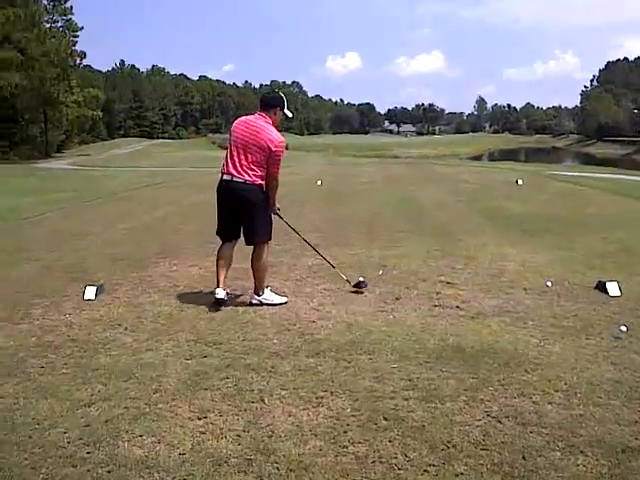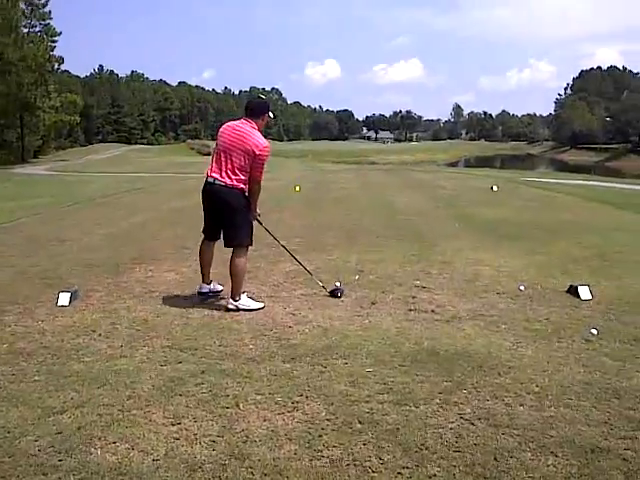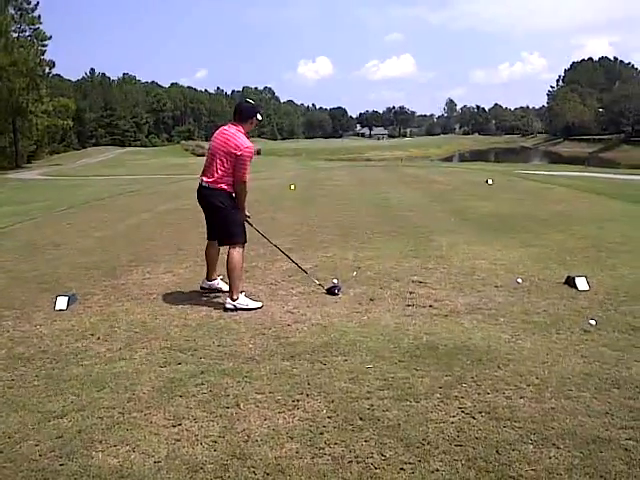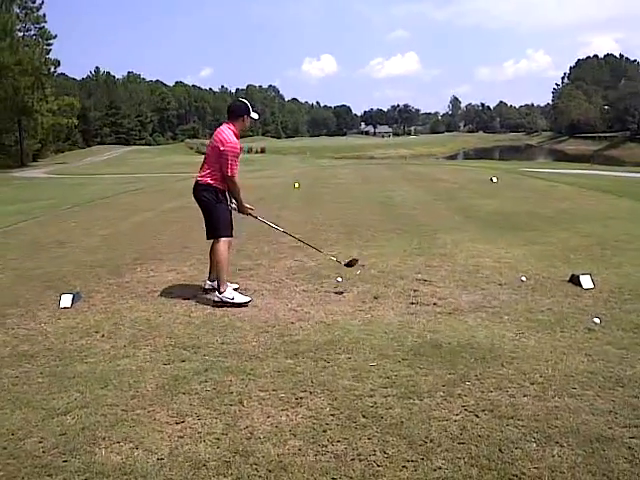
dt=0.3s
person 1, frame 1
left shoulder: (238, 123)
right shoulder: (276, 139)
right elbow: (272, 177)
right wrist: (272, 203)
left hip: (226, 185)
right hip: (251, 191)
left knee: (227, 240)
right knee: (261, 244)
left ankle: (220, 288)
right ankle: (260, 293)
person 1, frame 2
left shoulder: (226, 128)
right shoulder: (261, 144)
right elbow: (255, 182)
right wrist: (253, 208)
left hip: (210, 187)
right hip: (232, 194)
left knee: (209, 238)
right knee: (241, 247)
left ankle: (206, 284)
right ankle: (237, 298)
person 1, frame 3
left shoulder: (220, 132)
right shoulder: (245, 145)
right elbow: (241, 183)
left wrist: (237, 207)
right wrist: (241, 209)
left hip: (205, 190)
right hip: (220, 195)
left knee: (214, 238)
right knee: (236, 245)
left ankle: (210, 280)
right ankle: (235, 297)
person 1, frame 4
left shoulder: (224, 132)
right shoulder: (230, 141)
right elbow: (231, 178)
left wrist: (234, 199)
right wrist: (241, 203)
left hip: (211, 189)
right hip: (210, 191)
left knee: (221, 236)
right knee: (223, 237)
left ankle: (214, 280)
right ankle: (222, 289)
